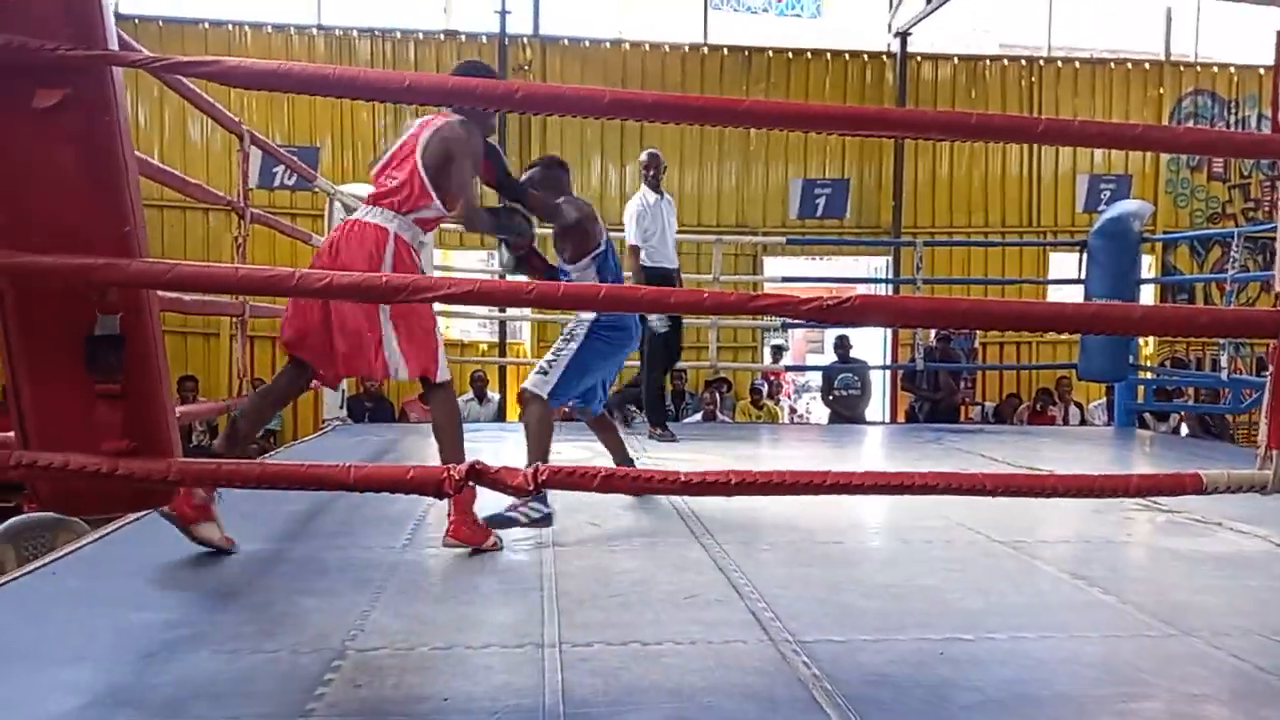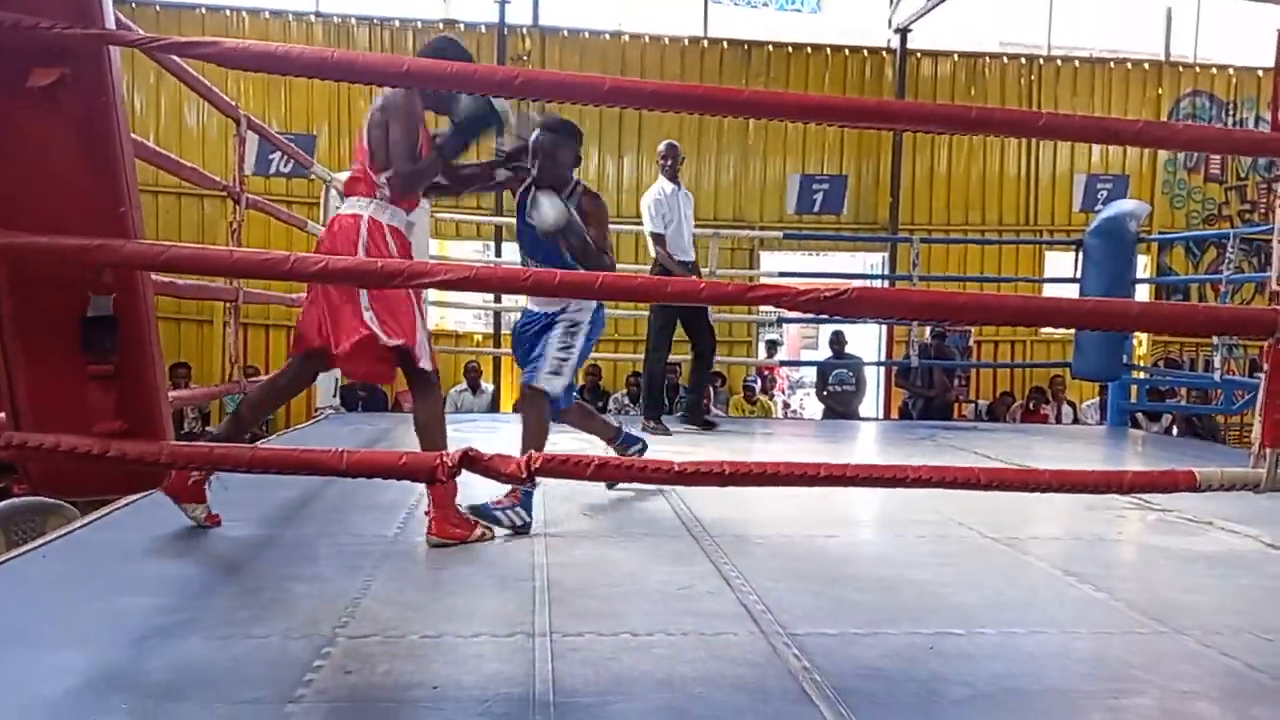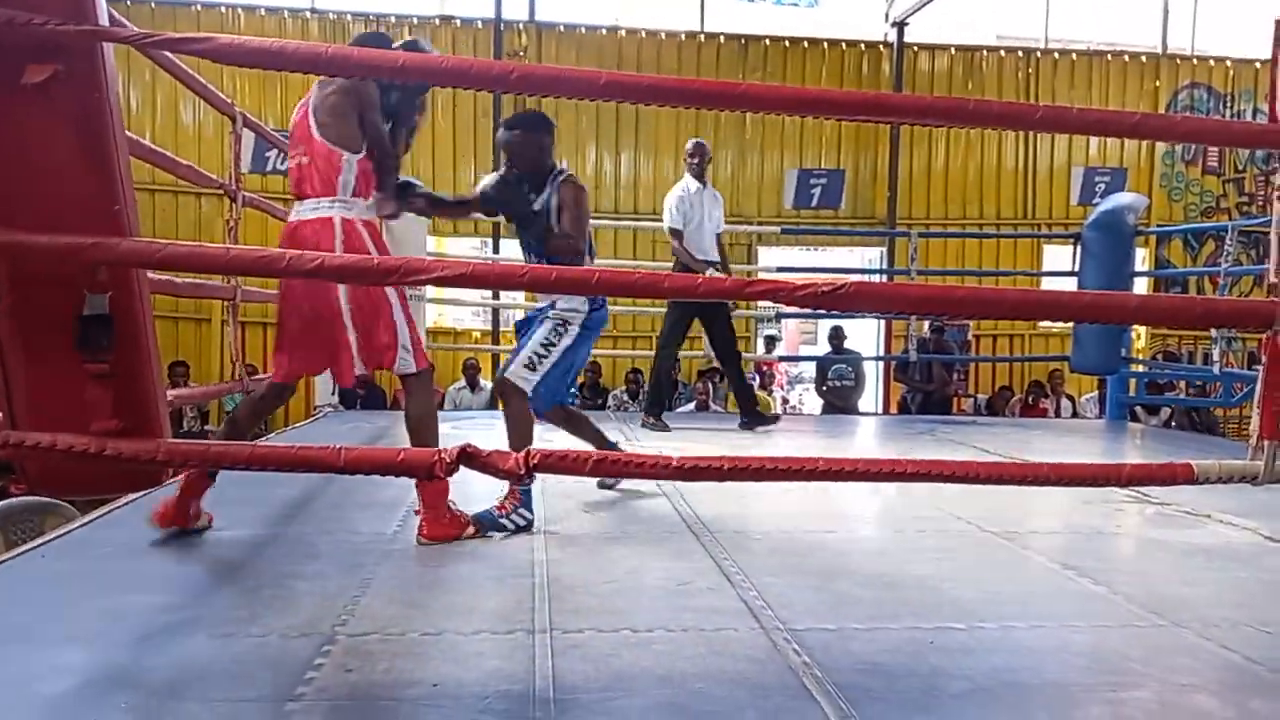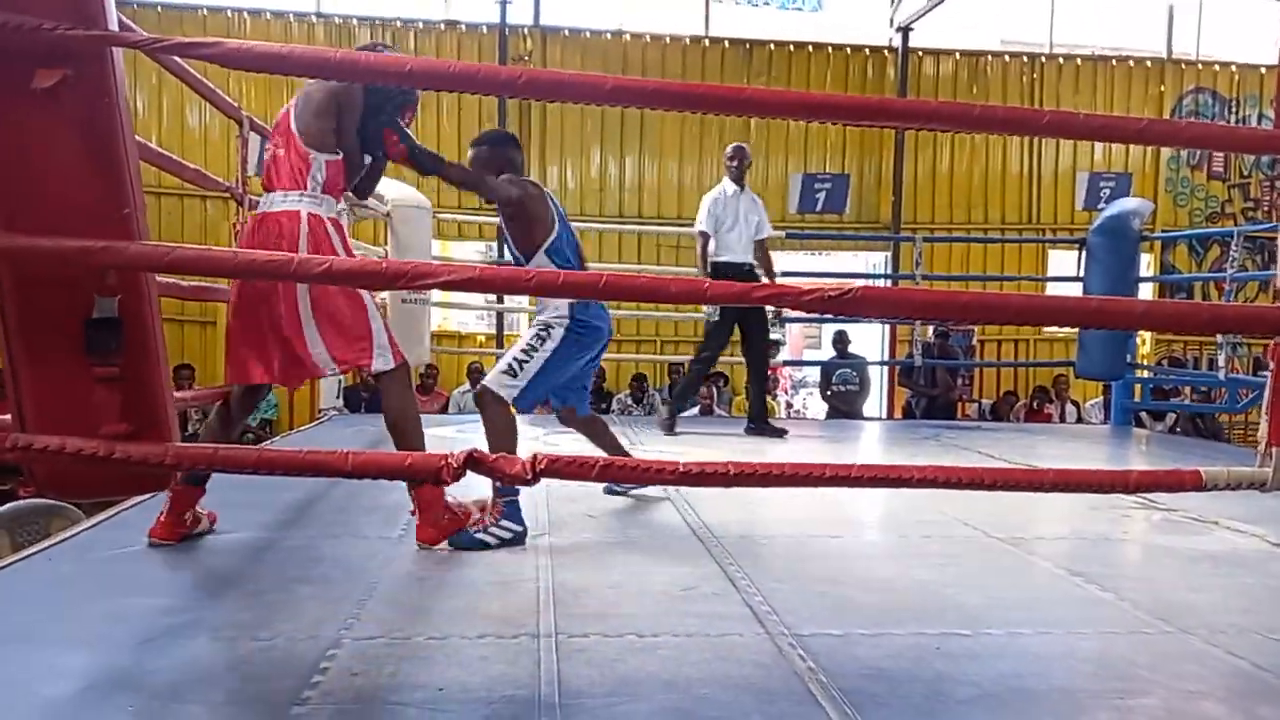
dt=0.2s
person 1, frame 1
left shoulder: (425, 126)
right shoulder: (464, 136)
right elbow: (471, 217)
right wrist: (508, 225)
left hip: (350, 241)
right hip: (385, 251)
left knee: (296, 373)
right knee: (436, 382)
left ankle: (197, 492)
right ankle: (464, 519)
person 1, frame 2
left shoulder: (412, 111)
right shoulder: (401, 100)
left elbow: (431, 184)
right elbow: (402, 180)
left wrist: (487, 173)
right wrist: (446, 150)
left hip: (377, 241)
right hip: (367, 240)
left knee: (304, 368)
right knee: (421, 373)
left ankle: (193, 470)
right ankle: (445, 515)
person 1, frame 3
left shoulder: (314, 101)
right shoulder: (357, 84)
right elbow: (387, 172)
right wrist: (405, 119)
left hip: (304, 236)
right hip: (342, 237)
left knee: (286, 377)
right knee: (414, 370)
left ankle: (189, 495)
right ankle: (436, 512)
person 1, frame 4
left shoulder: (308, 99)
right shoulder: (346, 87)
right elbow: (358, 183)
left wrist: (379, 142)
right wrist: (379, 134)
left hip: (265, 235)
right hip: (306, 234)
left knee: (250, 384)
right knee: (390, 368)
left ankle: (179, 511)
right ankle: (433, 511)
person 2, frame 1
left shoulder: (569, 210)
right shoulder: (568, 219)
left elbow: (553, 214)
right elbow: (568, 281)
right wrist: (527, 258)
left hip: (599, 323)
right hip: (619, 325)
left knee: (535, 395)
right knee: (588, 407)
left ankle: (535, 498)
right ankle: (628, 472)
person 2, frame 2
left shoulder: (588, 203)
right shoulder: (525, 183)
left elbow: (606, 274)
left wrist: (575, 236)
left hip: (575, 314)
right hip: (536, 313)
left knee: (537, 393)
right knee: (558, 404)
left ankle: (519, 500)
right ankle: (626, 444)
person 2, frame 3
left shoulder: (569, 189)
right shoulder: (509, 180)
left elbow: (574, 258)
right elbow: (460, 208)
left wrist: (526, 215)
right wrist: (412, 199)
left hip: (577, 309)
right hip: (547, 306)
left knee: (511, 385)
right knee: (547, 403)
left ankle: (518, 502)
right ankle: (614, 456)
person 2, frame 4
left shoulder: (521, 193)
right shoulder: (531, 199)
left elbow: (478, 183)
left wrist: (409, 151)
left hip: (570, 320)
right hip: (585, 320)
left knee: (492, 395)
right knee: (570, 408)
left ankle: (505, 513)
person 3, frame 1
left shoulder: (669, 202)
right shoulder: (637, 207)
right elbow: (634, 257)
left wrist: (679, 284)
left hip: (668, 279)
right hip: (650, 279)
left knee: (670, 352)
right knee: (654, 355)
left ankle: (621, 398)
right ankle: (656, 422)
person 3, frame 2
left shoulder: (687, 197)
right shoulder: (654, 198)
right elbow: (659, 247)
left wrist: (698, 277)
right wrist: (687, 278)
left hip: (687, 273)
right hip: (667, 274)
left knee: (706, 343)
right knee: (658, 349)
left ankle: (693, 410)
right ankle: (651, 416)
person 3, frame 3
left shoulder: (715, 197)
right shoulder: (678, 196)
right elbow: (676, 244)
right wrist: (705, 271)
left hip: (712, 273)
right hip: (688, 273)
left knee: (727, 345)
right knee: (669, 345)
left ankle: (749, 412)
right ankle: (652, 413)
person 3, frame 4
left shoulder: (756, 203)
right shoulder: (714, 199)
left elbow: (761, 248)
right elbow: (702, 247)
left wrist: (773, 287)
left hip: (749, 276)
right hip: (723, 274)
left knee: (759, 350)
right knee: (711, 349)
left ankle: (758, 419)
right ankle: (673, 408)
